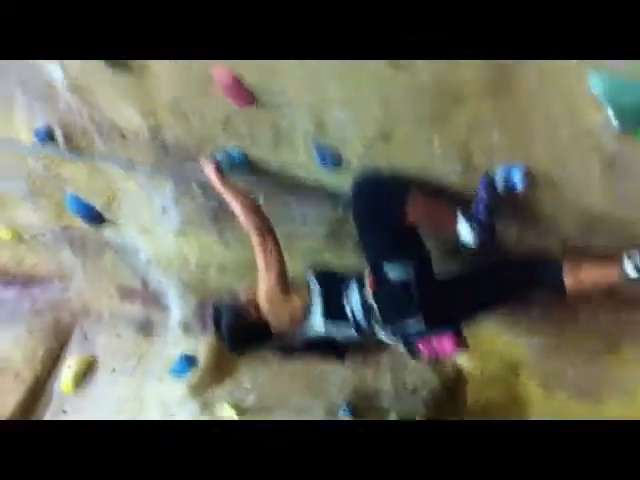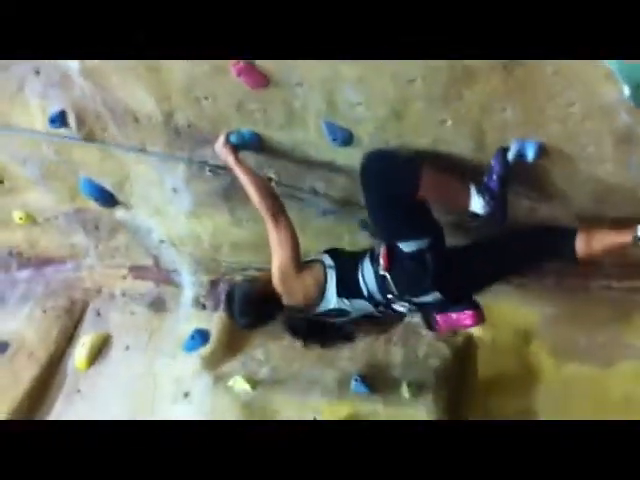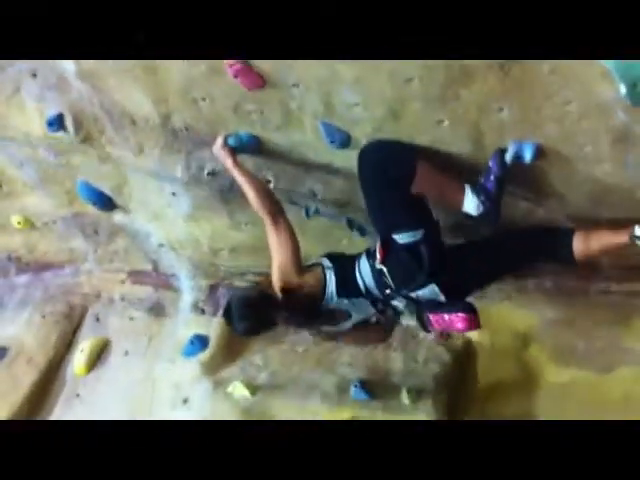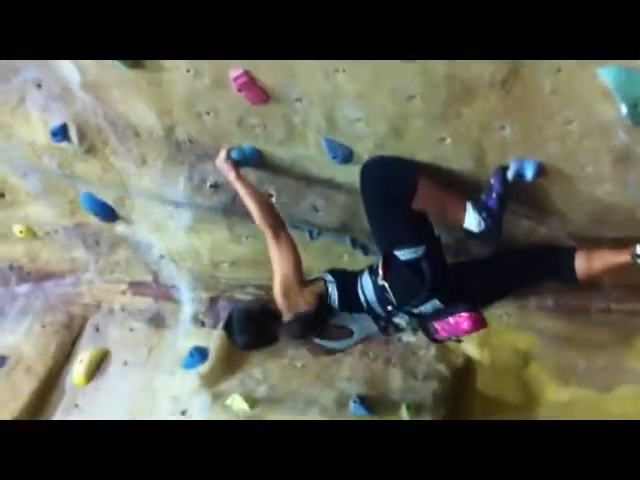
dt=0.2s
person 1, frame 1
left shoulder: (284, 321)
right shoulder: (276, 308)
right elbow: (261, 231)
right wrist: (219, 182)
left hip: (415, 324)
right hip: (411, 300)
left knee: (531, 270)
right knee: (371, 189)
right ankle: (465, 229)
person 1, frame 2
left shoulder: (300, 307)
right shoulder: (289, 280)
right elbow: (274, 213)
right wrist: (233, 160)
left hip: (415, 290)
right hip: (412, 269)
left knee: (543, 240)
right knee: (381, 166)
right ankle: (479, 199)
person 1, frame 3
left shoulder: (309, 322)
right shoulder: (285, 279)
left elbow: (379, 330)
right elbow: (272, 215)
right wrist: (232, 162)
left hip: (409, 286)
right hip: (411, 264)
right knee: (379, 156)
right ankle: (474, 200)
person 1, frame 4
left shoulder: (311, 335)
right shoulder: (289, 296)
right elbow: (274, 230)
right wrist: (235, 176)
left hip: (412, 307)
right hip: (410, 281)
right knee: (380, 172)
right ankle: (476, 218)
